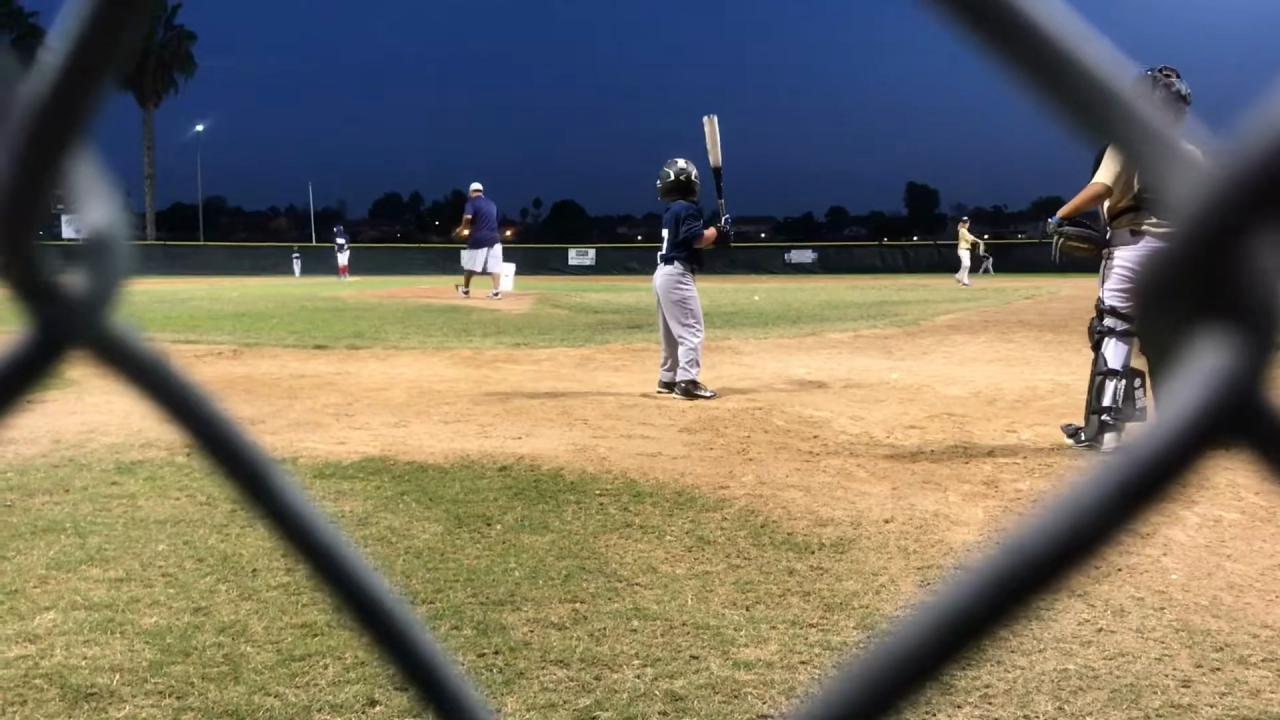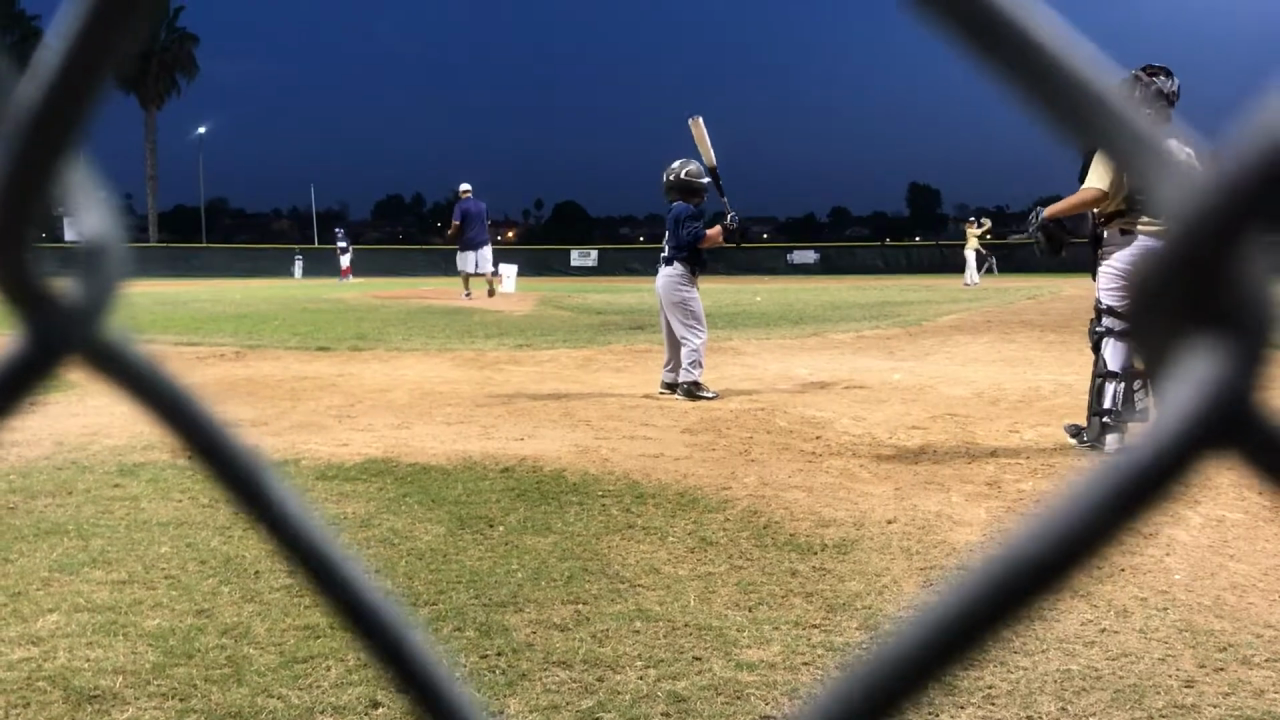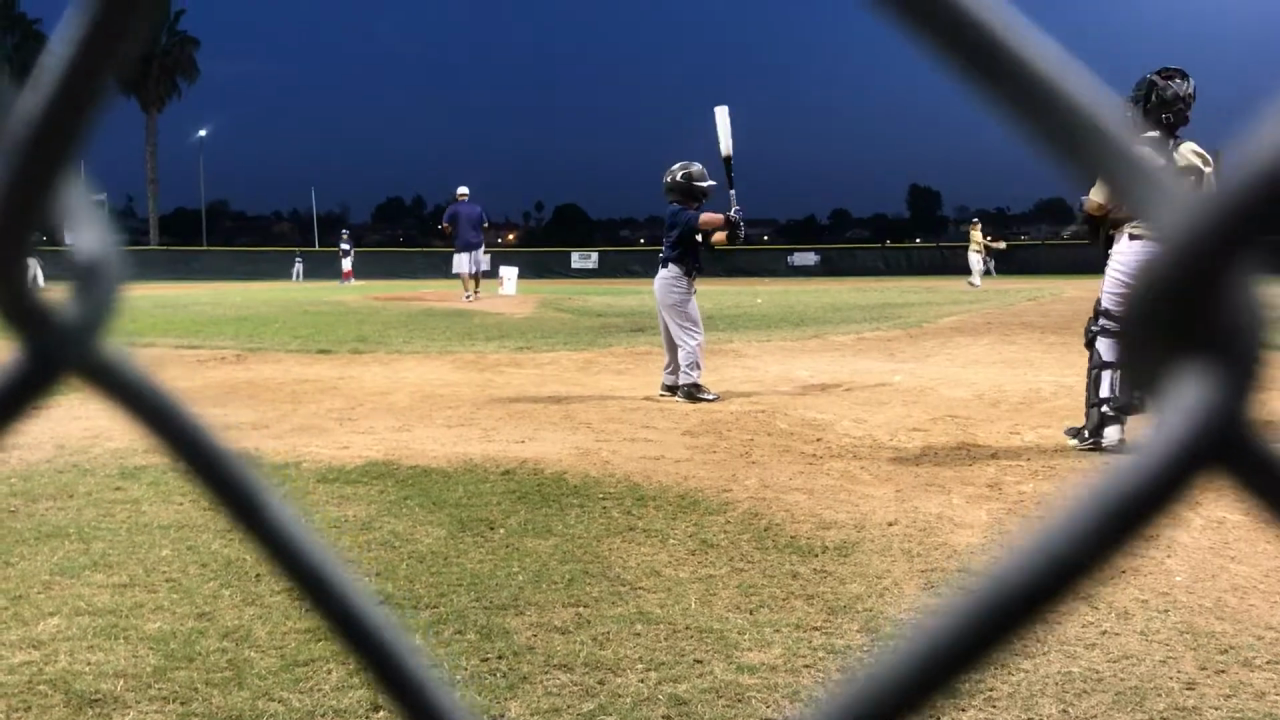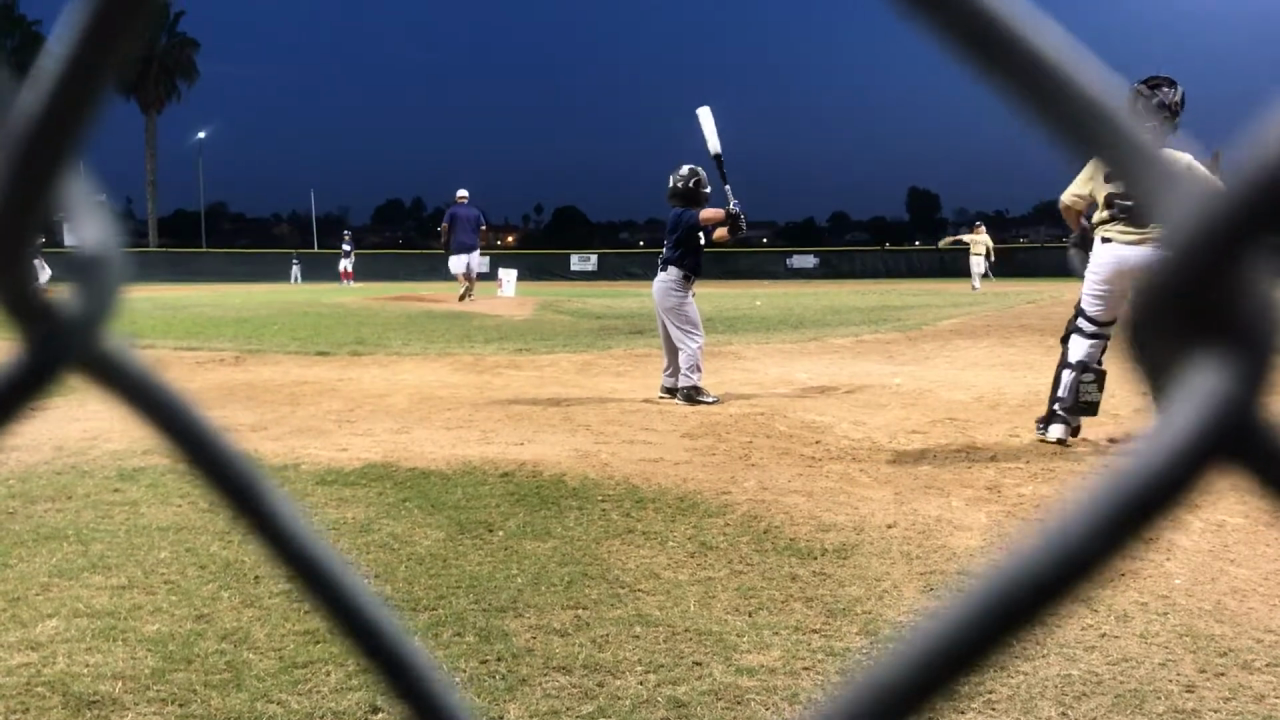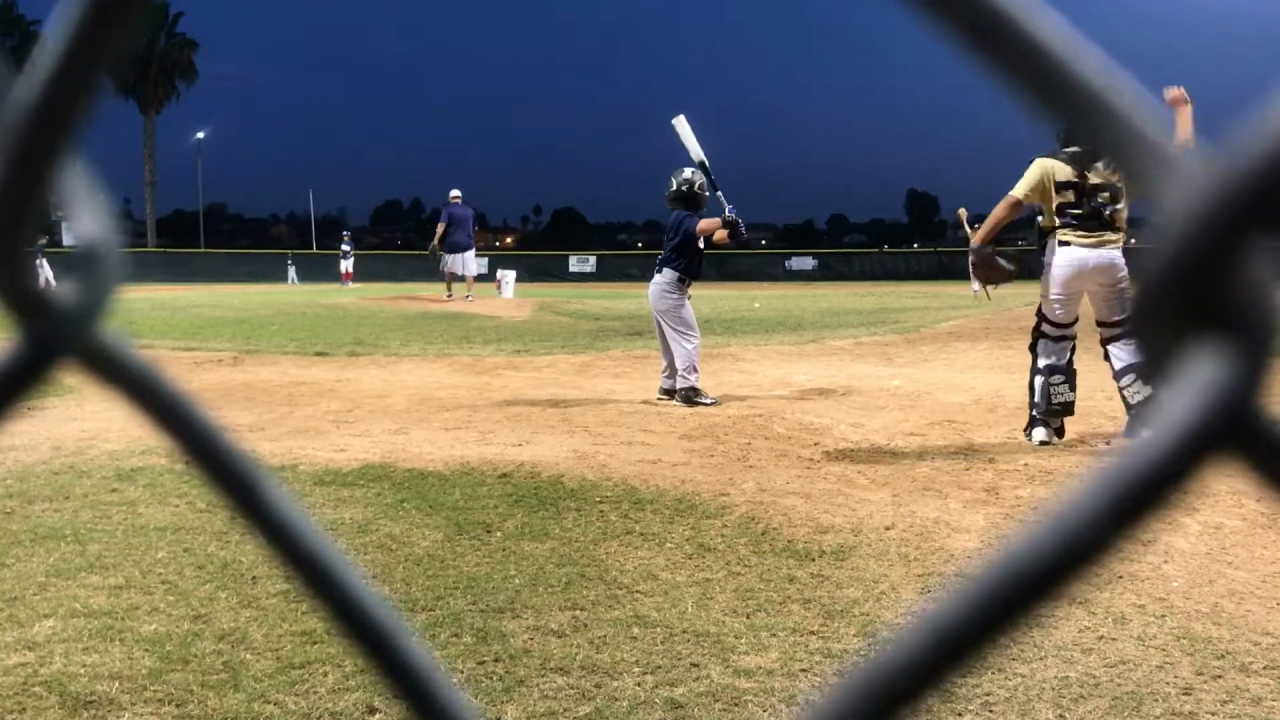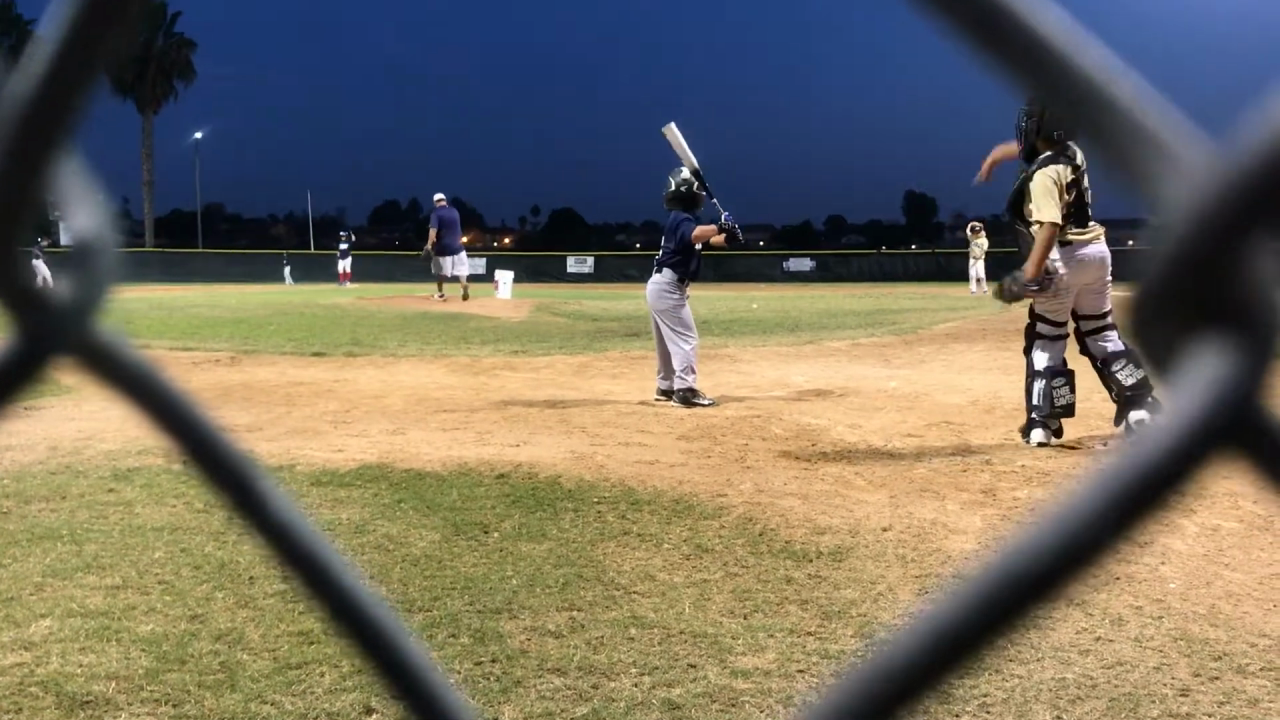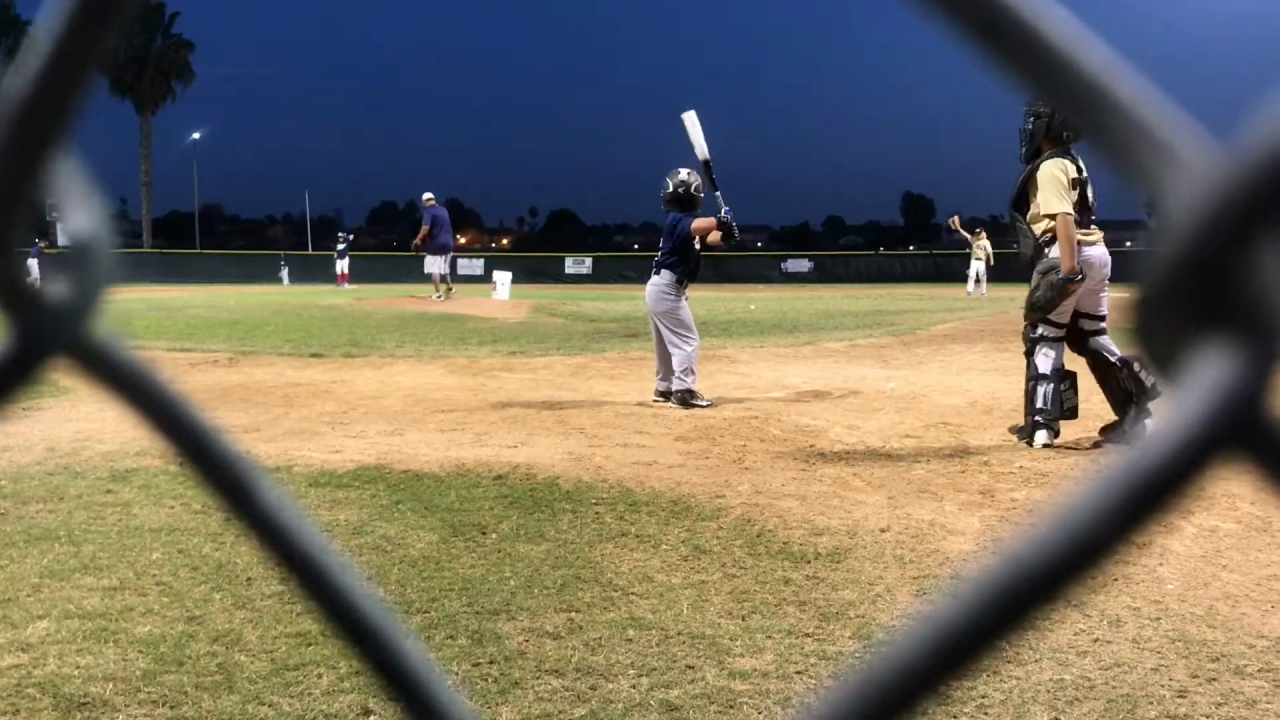
dt=0.3s
person 1, frame 1
right shoulder: (1190, 153)
left elbow: (1101, 189)
left wrist: (1060, 216)
left hip: (1131, 244)
left knee: (1114, 334)
left ankle: (1104, 427)
person 1, frame 2
right shoulder: (1182, 152)
left elbow: (1094, 194)
left wrist: (1045, 213)
left hip: (1125, 245)
left knee: (1113, 334)
left ankle: (1106, 428)
person 1, frame 3
right shoulder: (1197, 156)
left elbow: (1096, 207)
left wrist: (1088, 204)
left hip: (1133, 248)
left knee: (1106, 333)
left ankle: (1105, 423)
person 1, frame 4
left shoulder: (1105, 158)
right shoulder: (1181, 162)
left elbow: (1069, 204)
left wrist: (1081, 233)
left hip: (1110, 253)
right hip: (1158, 255)
left knee: (1086, 335)
left ankle: (1059, 419)
person 1, frame 5
left shoulder: (1048, 165)
right shoulder: (1119, 162)
left elbow: (1011, 202)
right elbow: (1181, 146)
left wrist: (979, 241)
right wrist: (1182, 106)
left hip: (1065, 257)
right hip: (1110, 257)
left knee: (1053, 340)
right knee: (1122, 340)
left ankle: (1044, 423)
right ankle: (1148, 418)
person 1, frame 6
left shoulder: (1044, 174)
right shoulder: (1072, 153)
left elbow: (1049, 226)
right elbow: (1022, 146)
left wrist: (1029, 274)
right wrist: (997, 157)
left hip: (1063, 258)
right hip: (1096, 250)
left knee: (1046, 340)
right knee: (1101, 333)
left ankle: (1042, 423)
right ankle: (1139, 405)
person 1, frame 7
left shoulder: (1050, 167)
right shoulder: (1074, 164)
left elbow: (1065, 218)
left wrist: (1068, 269)
left hip: (1070, 257)
right hip: (1098, 253)
left knee: (1044, 338)
right knee: (1094, 337)
left ankle: (1042, 424)
right ankle: (1135, 414)
person 2, frame 1
left shoulder: (672, 210)
right shoulder: (686, 209)
right elbow: (697, 240)
left wrist: (715, 237)
right wrist: (717, 230)
left hip: (664, 274)
right hip: (677, 276)
left knee: (672, 332)
right knee: (692, 330)
left ankle: (668, 379)
right ankle: (687, 383)
person 2, frame 2
left shoulder: (678, 211)
right shoulder: (686, 210)
left elbow: (698, 242)
right elbow: (701, 240)
left wrist: (725, 237)
right wrist: (724, 227)
left hip: (668, 276)
right hip: (679, 278)
left knee: (675, 334)
right knee: (694, 332)
left ankle: (670, 380)
right ankle: (689, 384)
person 2, frame 3
left shoulder: (686, 214)
right shoulder: (677, 213)
left elbow: (710, 237)
right elbow: (704, 221)
left wrist: (730, 235)
right wrist: (727, 218)
left hip: (673, 281)
right hip: (675, 281)
left knee: (675, 335)
right knee: (691, 334)
left ankle: (671, 382)
right ankle: (689, 386)
person 2, frame 4
left shoulder: (687, 218)
right shoulder: (680, 215)
left elbow: (713, 234)
right elbow: (706, 216)
left wrist: (732, 229)
right wrist: (728, 213)
left hip: (669, 284)
right hip: (674, 284)
left knee: (675, 338)
right knee: (692, 337)
left ankle: (670, 385)
right ankle: (688, 389)
person 2, frame 5
left shoulder: (683, 218)
right shoulder: (682, 218)
left elbow: (711, 237)
right elbow: (701, 228)
left wrist: (731, 233)
right wrist: (724, 221)
left hip: (665, 286)
right hip: (669, 287)
left knee: (672, 339)
right knee: (688, 338)
left ankle: (669, 386)
right ankle: (687, 390)
person 2, frame 6
left shoulder: (682, 219)
right shoulder: (681, 219)
left elbow: (707, 239)
right elbow: (696, 235)
left wrist: (728, 237)
right wrist: (720, 226)
left hip: (662, 286)
right hip: (668, 287)
left knee: (669, 340)
right knee: (685, 339)
left ankle: (666, 387)
right ankle: (684, 391)
person 2, frame 7
left shoulder: (680, 220)
right shoulder: (678, 220)
left elbow: (707, 237)
right elbow: (697, 227)
left wrist: (725, 235)
right wrist: (720, 221)
left hip: (661, 288)
right hip: (667, 289)
left knee: (669, 342)
right knee: (687, 340)
left ankle: (664, 388)
right ankle: (683, 392)
